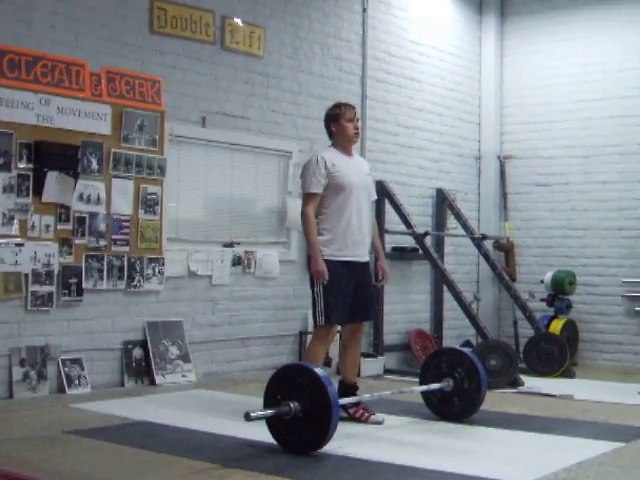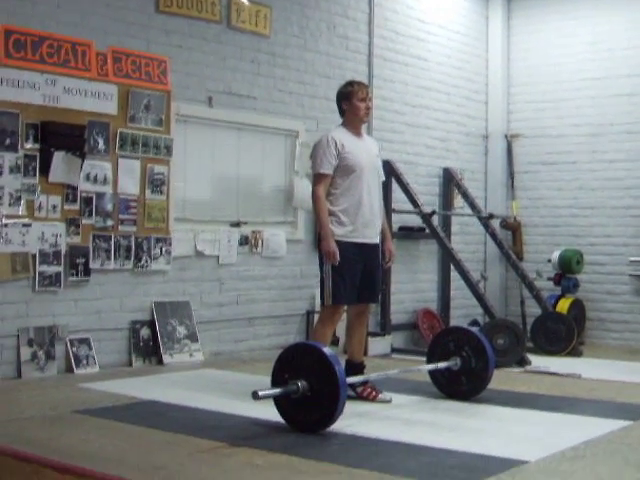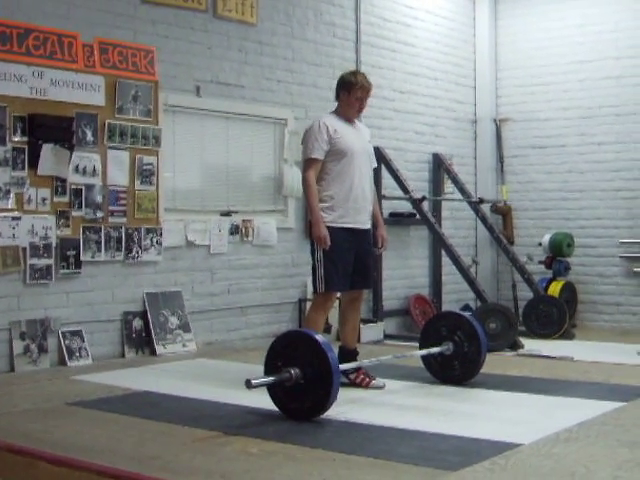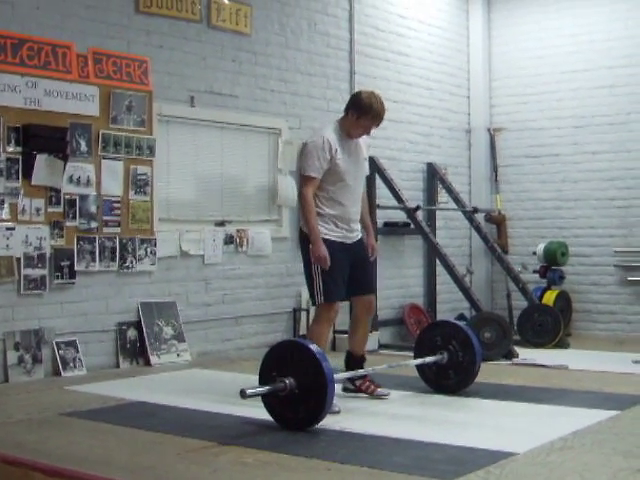
dt=1s
person 1, frame 1
left shoulder: (362, 165)
right shoulder: (322, 161)
right elbow: (308, 211)
left wrist: (380, 256)
right wrist: (315, 256)
left hip: (359, 260)
right hip: (332, 259)
left knee: (355, 328)
right knee: (326, 328)
left ankle: (347, 397)
person 1, frame 2
left shoulder: (372, 145)
right shoulder: (332, 140)
right elbow: (319, 191)
left wrist: (386, 237)
right wrist: (327, 236)
left hip: (369, 241)
right hip: (342, 240)
left knee: (361, 308)
right knee: (333, 308)
left ankle: (355, 377)
person 1, frame 3
left shoulder: (363, 131)
right shoulder: (324, 126)
right elbow: (309, 176)
left wrist: (379, 223)
right wrist: (317, 221)
left hip: (361, 227)
right hip: (333, 226)
left knee: (355, 295)
right knee: (325, 296)
left ankle: (348, 364)
person 1, frame 4
left shoulder: (360, 143)
right shoulder: (322, 142)
right elbow: (306, 193)
left wrist: (369, 232)
right wrist: (316, 241)
left hip: (353, 238)
right hip: (325, 239)
left knee: (367, 304)
right knee: (328, 308)
left ankle: (355, 373)
